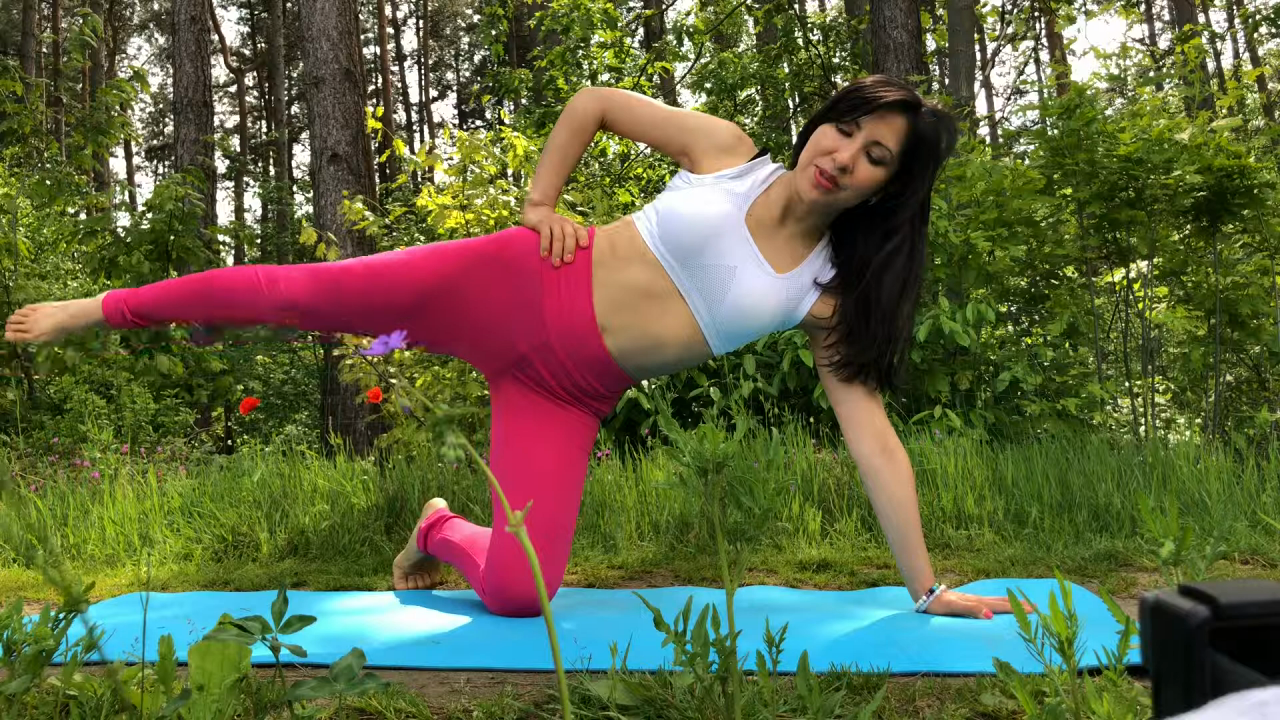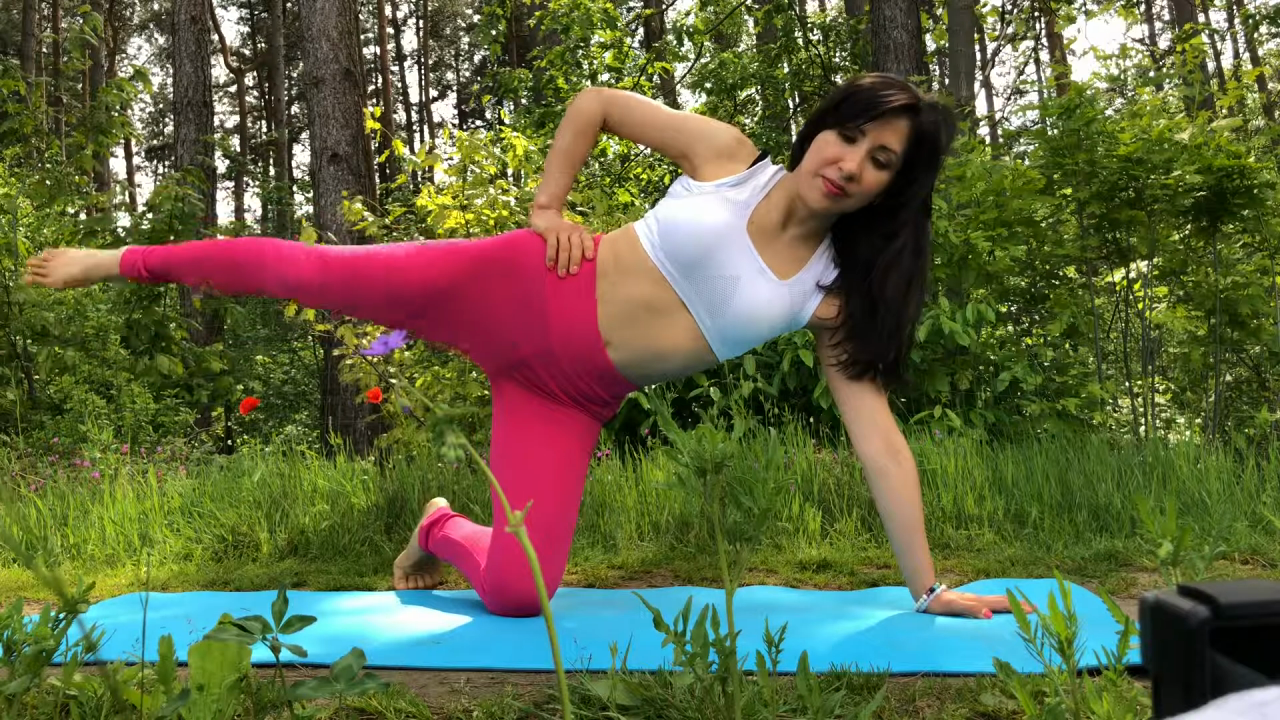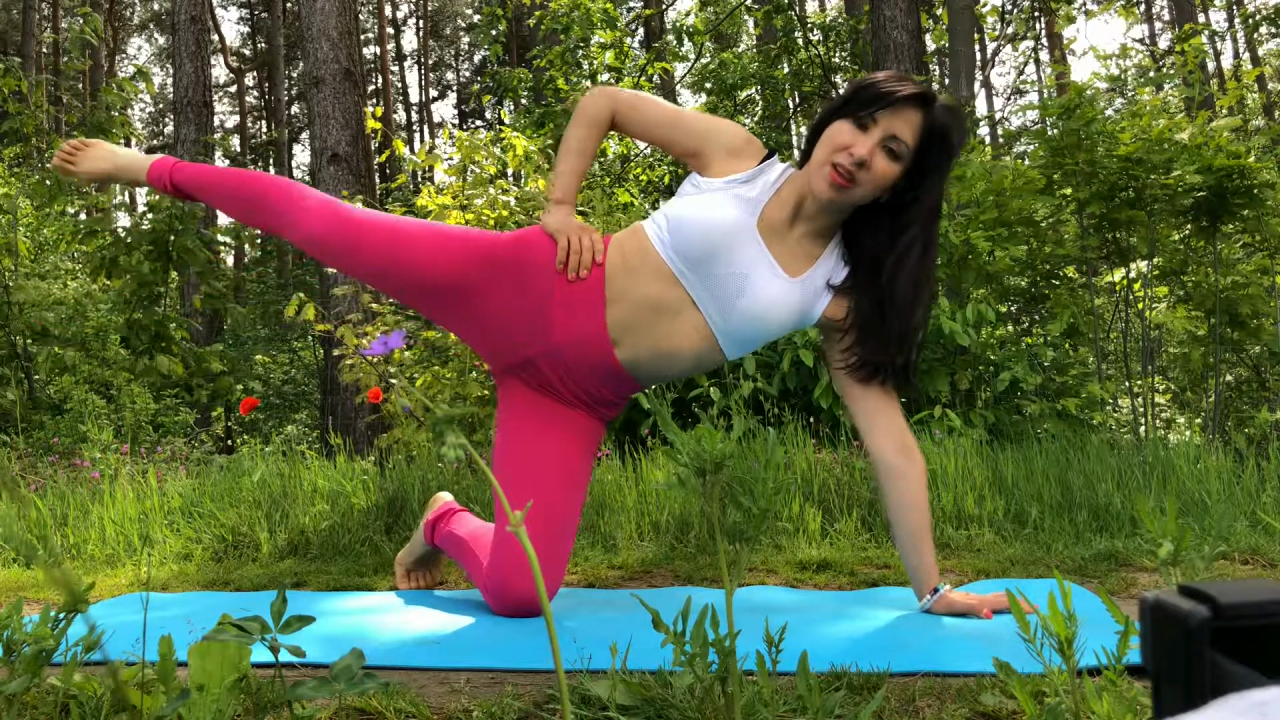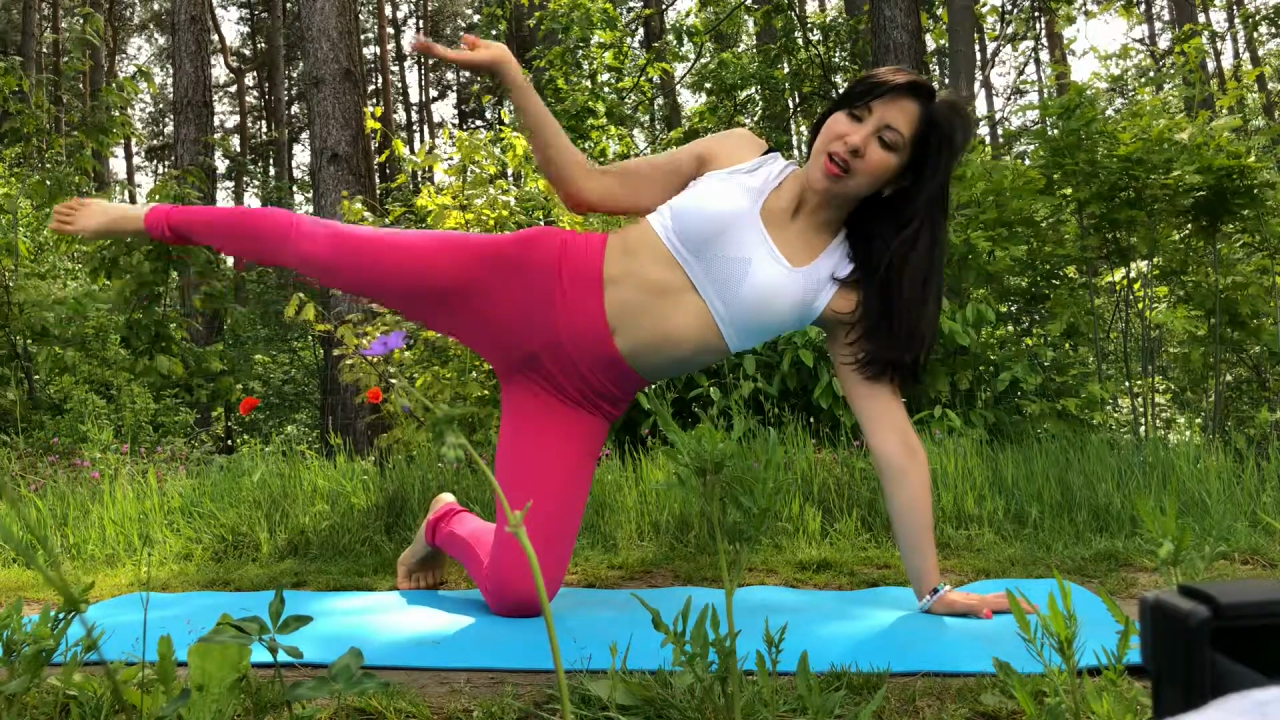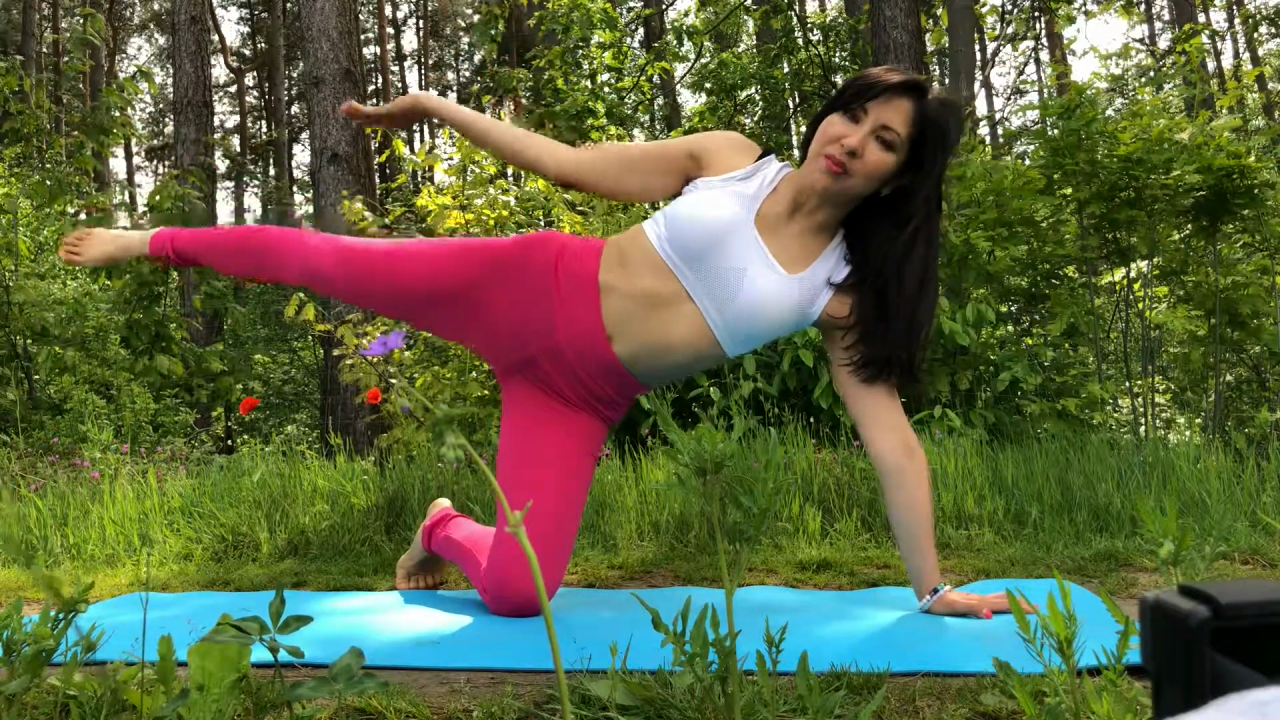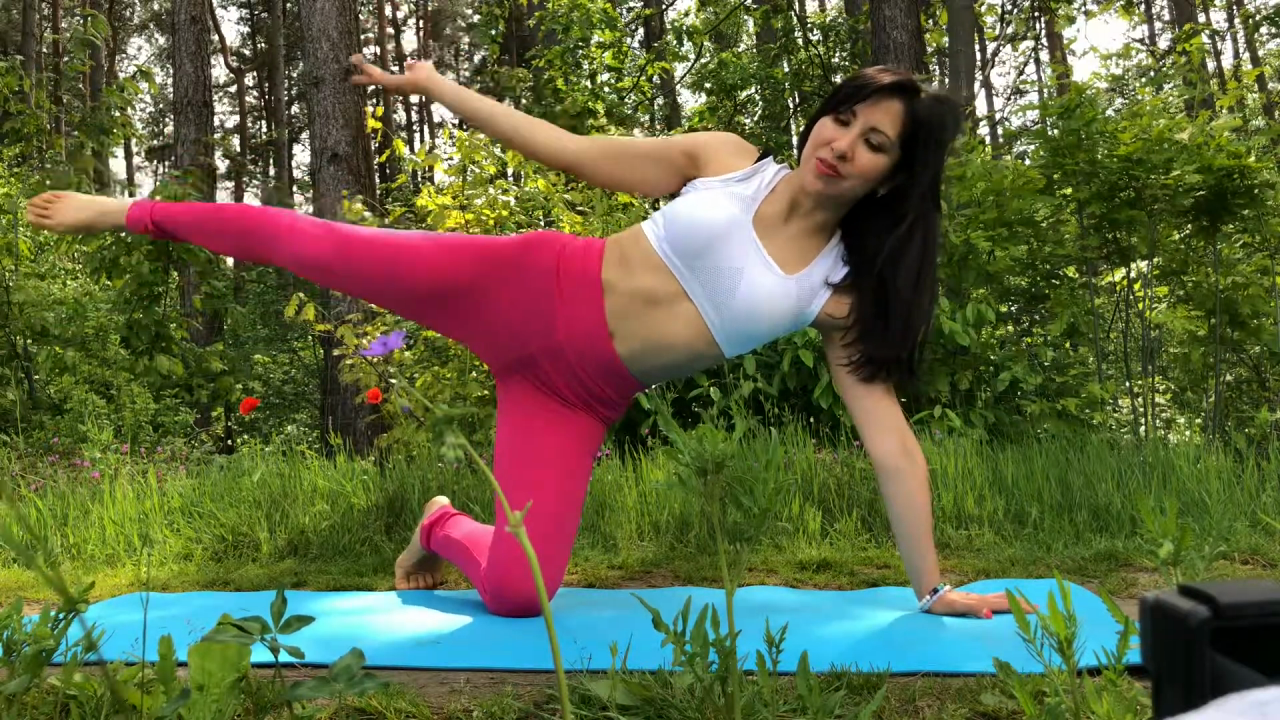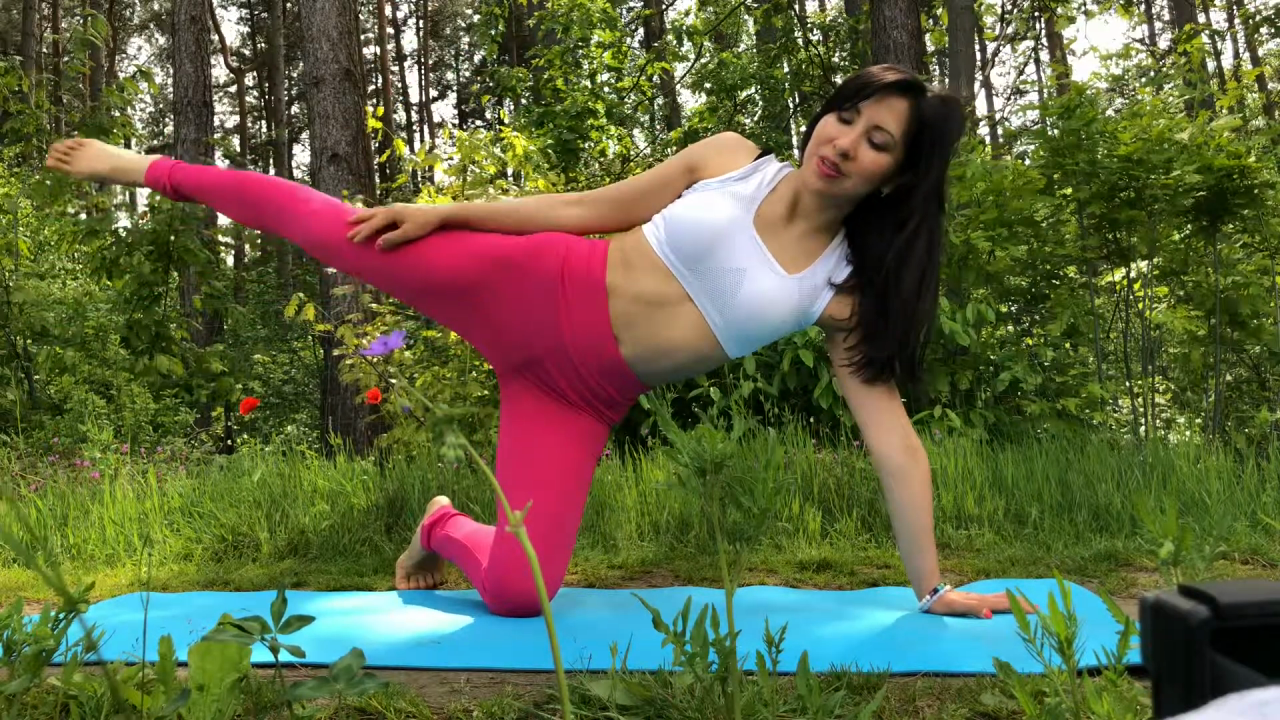
dt=0.7s
person 1, frame 1
left shoulder: (833, 296)
right shoulder: (726, 147)
left elbow: (874, 437)
right elbow: (593, 103)
left wrist: (926, 585)
right wrist: (540, 202)
left hip: (567, 394)
right hip: (518, 287)
left knee: (518, 594)
right knee: (300, 290)
left ankle: (445, 531)
right ankle: (97, 311)
person 1, frame 2
left shoulder: (836, 298)
right shoulder: (724, 152)
left elbow: (879, 438)
right elbow: (595, 103)
left wrist: (927, 585)
right wrist: (547, 207)
left hip: (570, 398)
right hip: (521, 292)
left knee: (519, 592)
right knee: (310, 272)
left ankle: (444, 531)
right ankle: (118, 264)
person 1, frame 3
left shoulder: (844, 295)
right shoulder: (734, 152)
left elbow: (890, 438)
right elbow: (603, 101)
left wrist: (932, 586)
right wrist: (559, 205)
left hip: (572, 397)
right hip: (524, 287)
left knee: (518, 593)
right knee: (324, 225)
left ankle: (448, 526)
right ankle: (153, 168)
person 1, frame 4
left shoulder: (849, 292)
right shoulder: (738, 155)
left elbow: (893, 435)
right elbow: (583, 184)
left wrist: (932, 586)
right wrist: (511, 73)
left hip: (580, 396)
right hip: (536, 288)
left knee: (519, 592)
right knee: (326, 247)
left ankle: (450, 528)
right ankle: (144, 217)
person 1, frame 5
left shoulder: (846, 295)
right shoulder: (728, 158)
left elbow: (891, 436)
right elbow: (572, 163)
left wrist: (931, 585)
right wrist: (437, 106)
left hip: (581, 396)
right hip: (532, 291)
left knee: (518, 591)
right knee: (335, 259)
left ankle: (448, 531)
right ankle: (153, 242)
person 1, frame 6
left shoulder: (842, 297)
right shoulder: (726, 158)
left elbow: (890, 439)
right elbow: (570, 150)
left wrist: (933, 584)
right wrist: (439, 91)
left hip: (576, 397)
right hip: (530, 292)
left knee: (519, 594)
right knee: (318, 245)
left ankle: (445, 532)
right ankle: (128, 213)
person 1, frame 7
left shoulder: (847, 294)
right shoulder: (730, 159)
left elbow: (893, 438)
right elbow: (590, 208)
left wrist: (932, 587)
right wrist: (442, 211)
left hip: (579, 397)
right hip: (531, 294)
left knee: (518, 593)
right knee: (333, 232)
left ankle: (447, 530)
right ankle: (149, 168)
